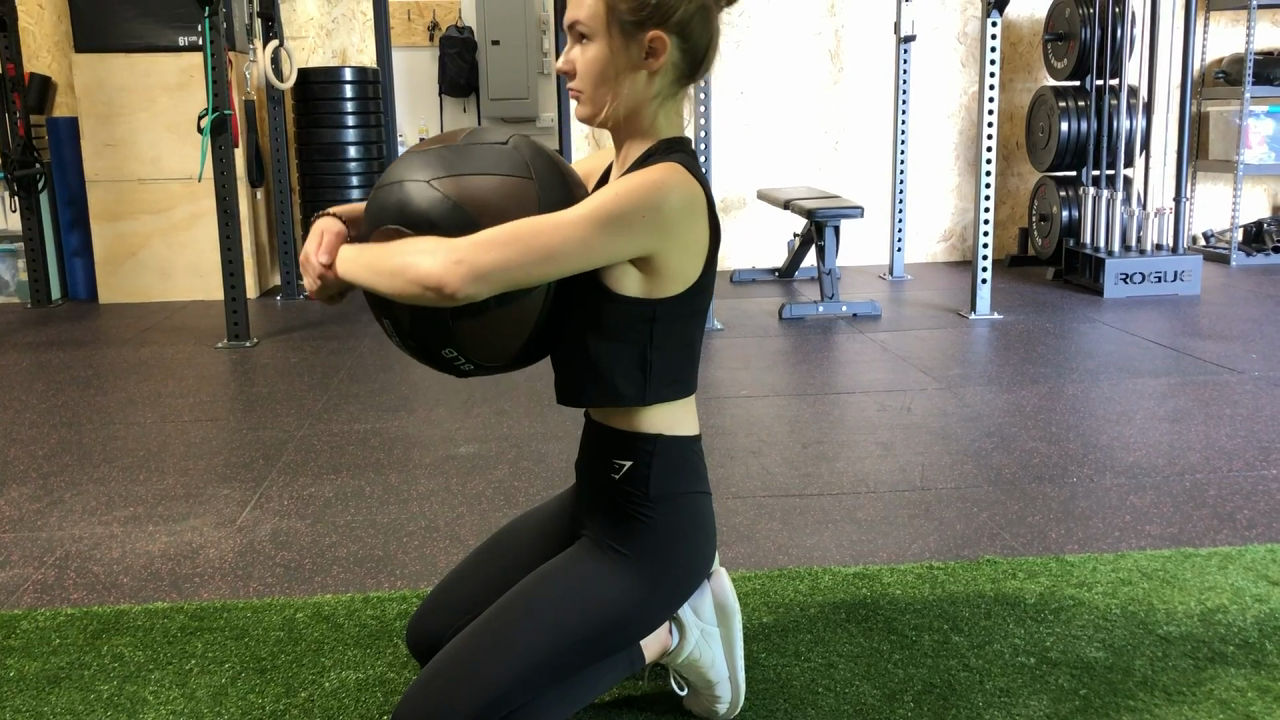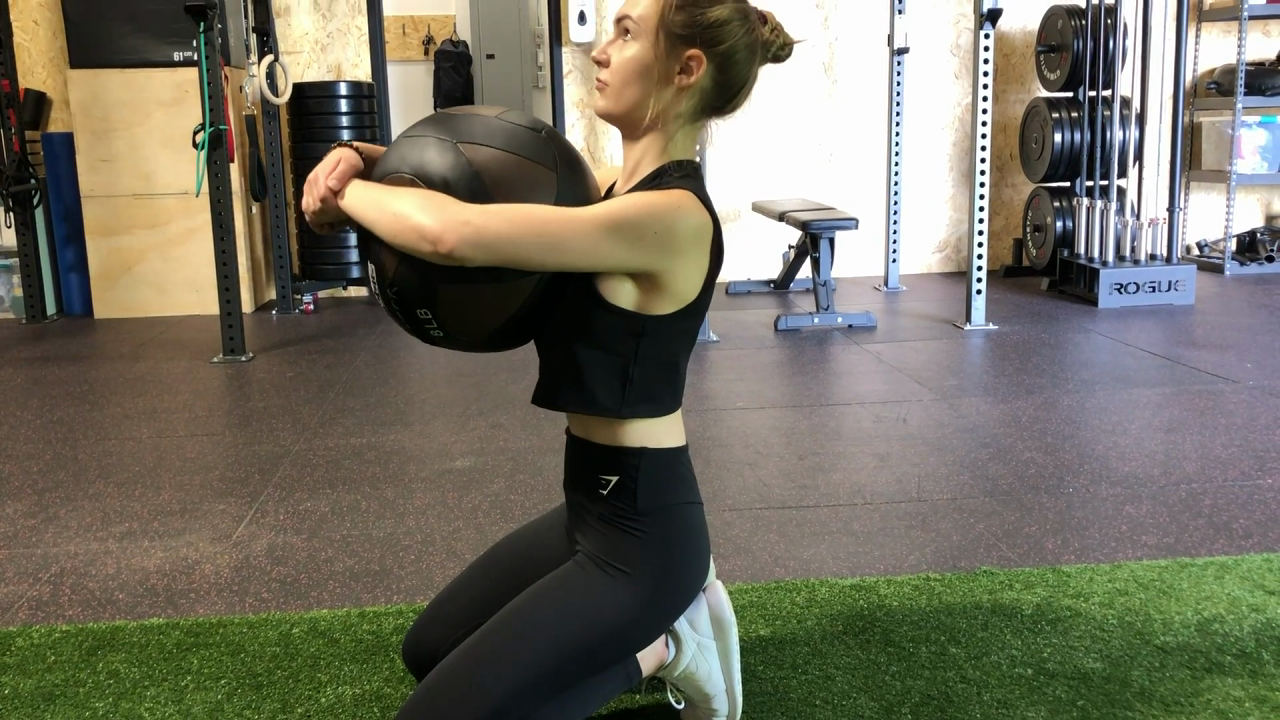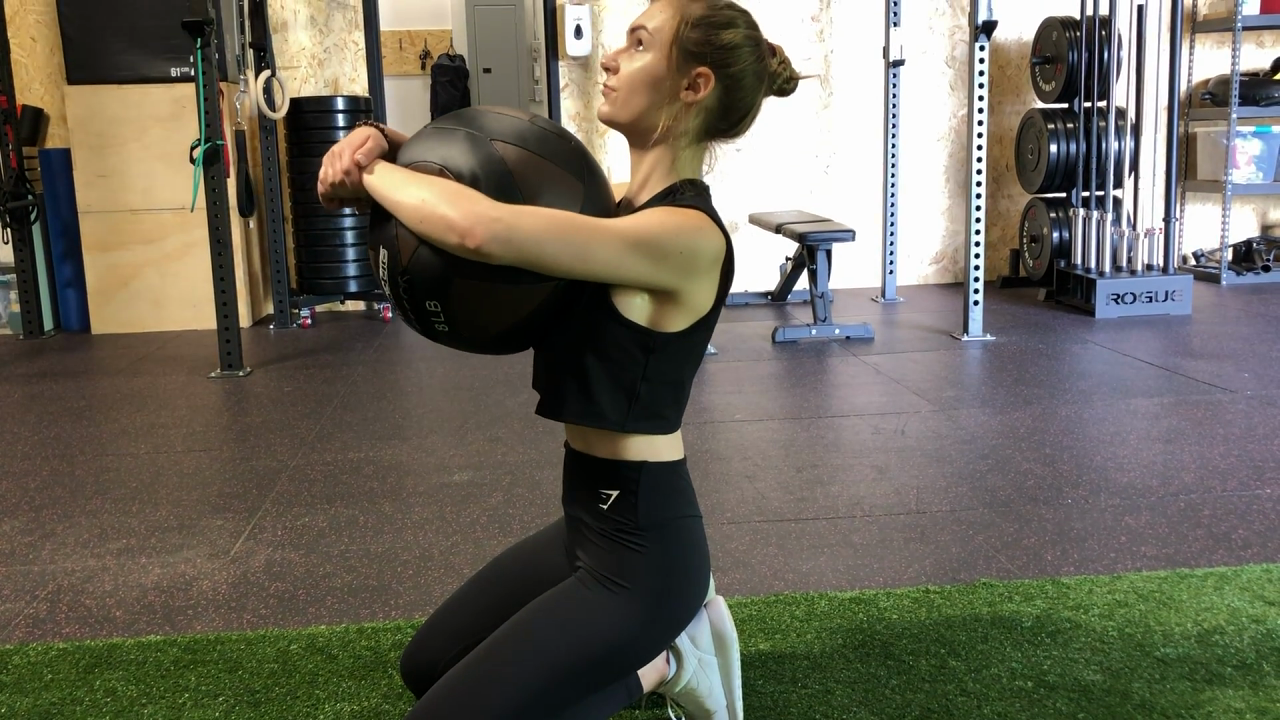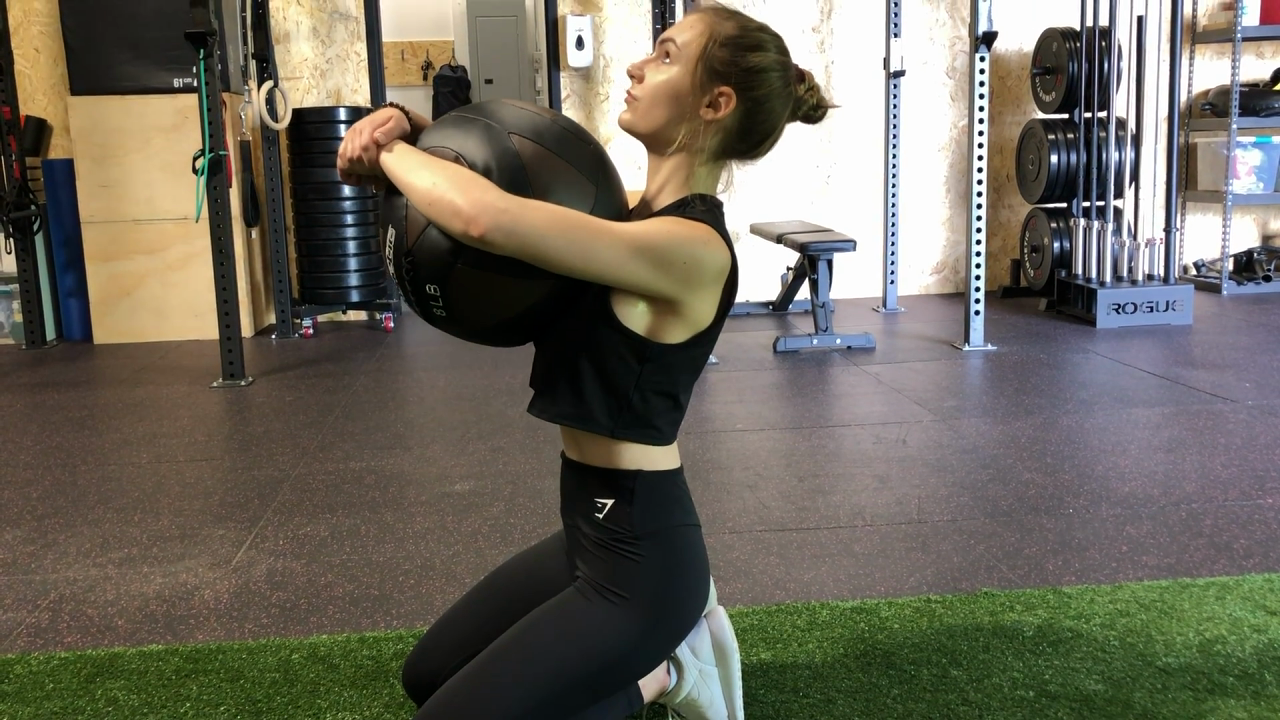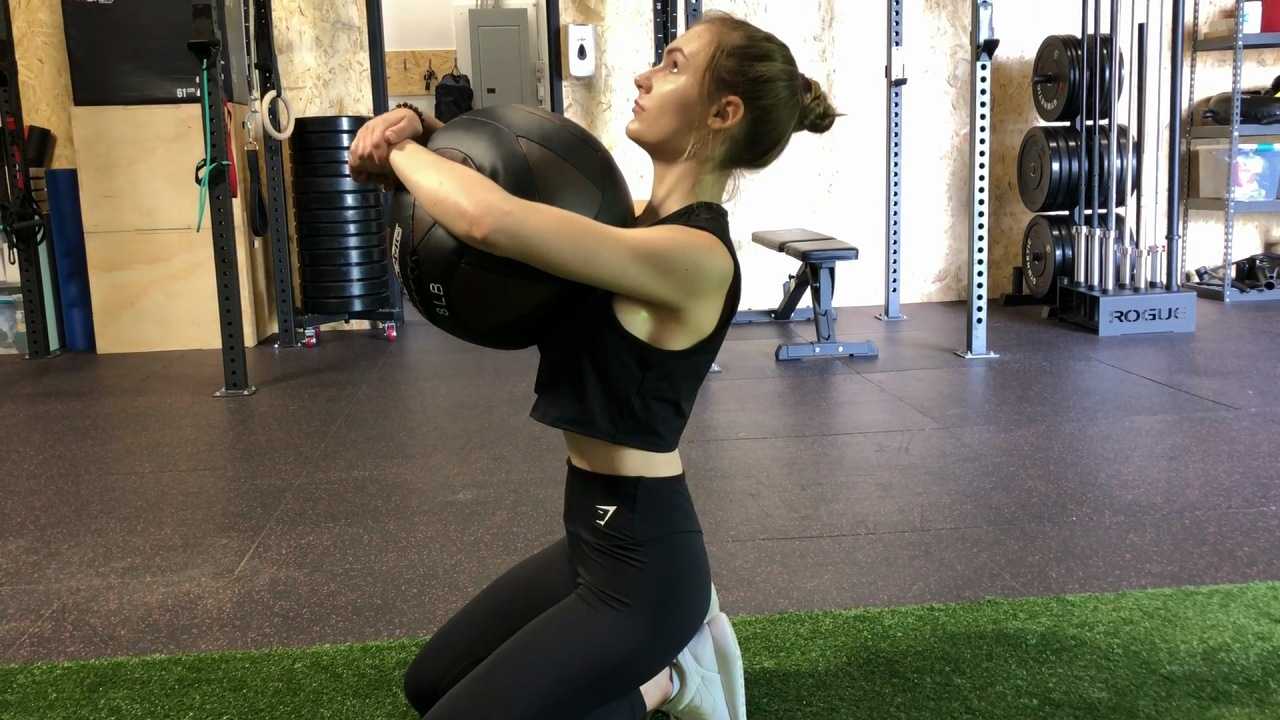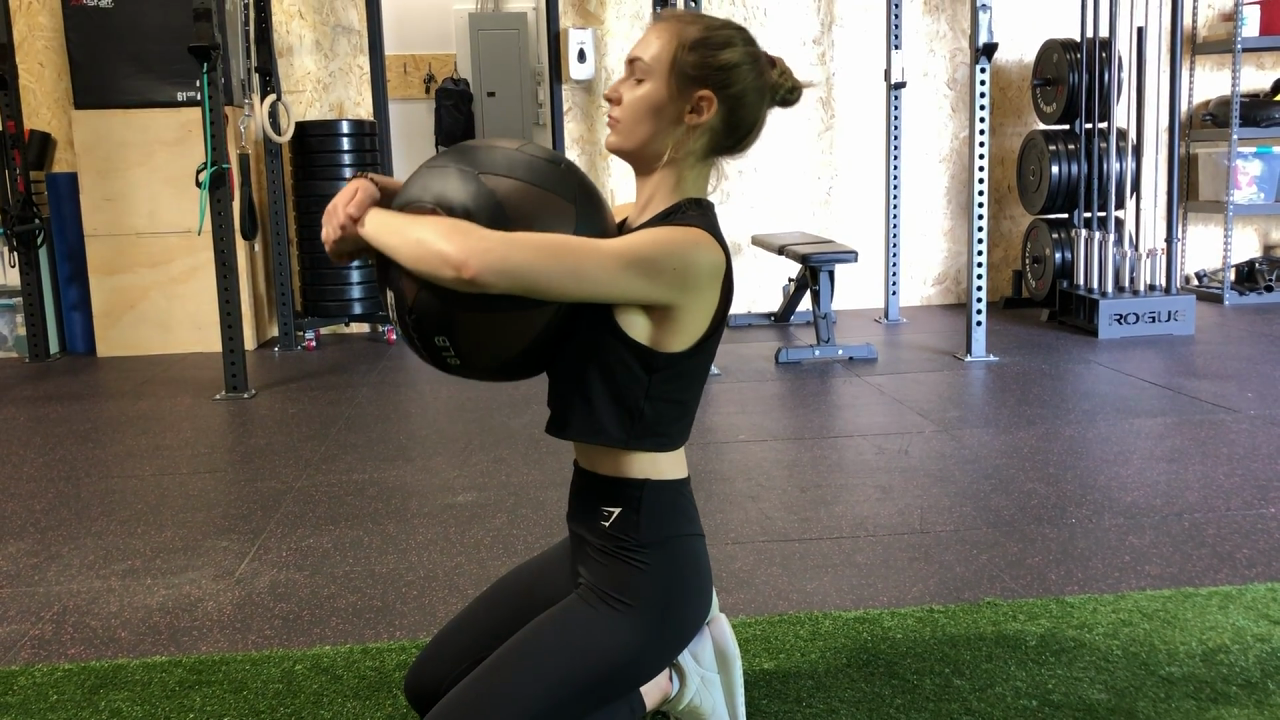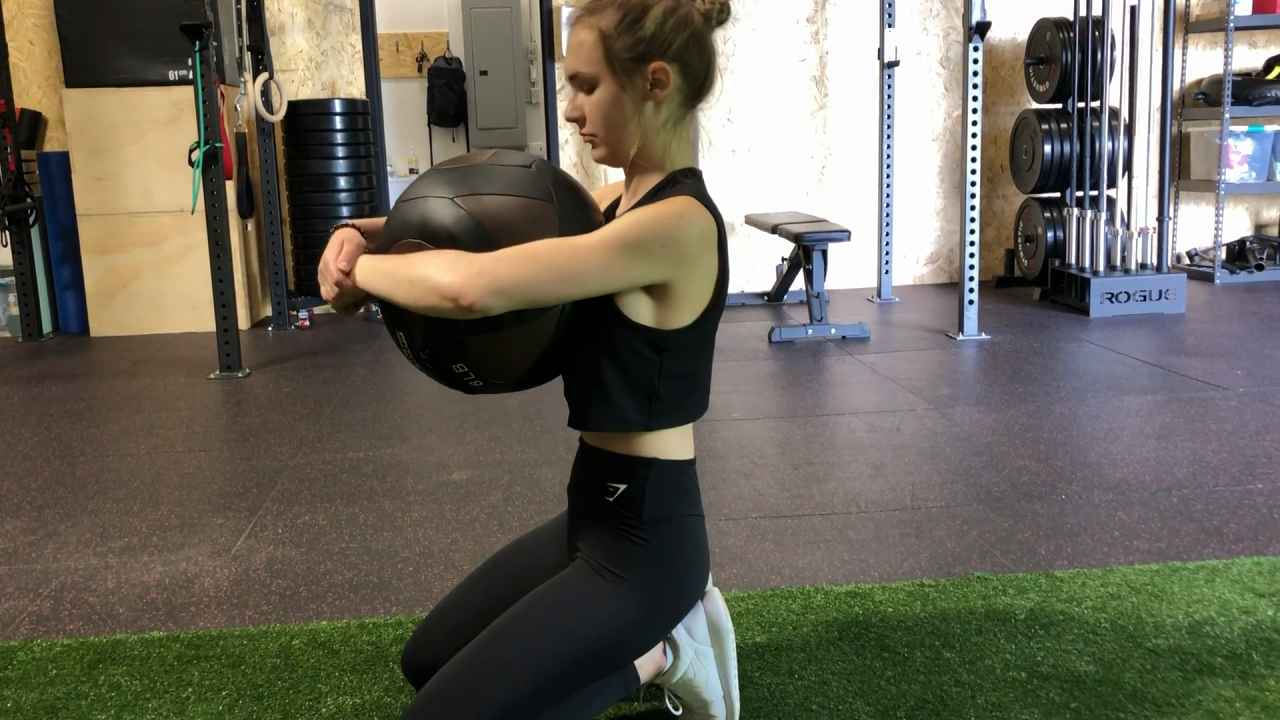
dt=0.7s
person 1, frame 1
left shoulder: (662, 192)
right shoulder: (614, 169)
left elbow: (452, 272)
left wrist: (341, 257)
right wrist: (343, 218)
left hip: (651, 514)
right hip: (606, 485)
right knee: (432, 637)
left ankle: (660, 635)
right ankle: (658, 610)
person 1, frame 2
left shoulder: (671, 215)
right shoulder: (624, 185)
left elbow: (454, 234)
left wrist: (347, 193)
right wrist: (359, 159)
left hip: (641, 528)
right hip: (599, 502)
right knee: (427, 651)
left ankle: (658, 647)
right ankle: (657, 624)
person 1, frame 3
left shoulder: (686, 234)
right shoulder: (630, 203)
left elbow: (479, 229)
left wrist: (371, 173)
right wrist: (382, 140)
left hip: (641, 544)
right hip: (594, 517)
left ankle: (661, 662)
right ankle: (658, 639)
person 1, frame 4
left shoulder: (691, 245)
right shoulder: (643, 211)
left elbow: (485, 218)
right elbow: (501, 173)
left wrist: (387, 152)
right wrist: (404, 123)
left hip: (638, 556)
right hip: (597, 527)
right ankle: (655, 655)
person 1, frame 5
left shoulder: (693, 254)
right shoulder: (650, 219)
left elbow: (490, 220)
right elbow: (514, 182)
left wrist: (397, 153)
right wrist: (416, 125)
left hip: (641, 562)
right hip: (602, 535)
right ankle: (659, 659)
person 1, frame 6
left shoulder: (686, 251)
right shoulder: (637, 223)
left elbow: (473, 260)
left wrist: (367, 222)
right wrist: (378, 191)
left hip: (644, 563)
right hip: (603, 536)
right ankle: (660, 658)
person 1, frame 7
left shoulder: (678, 223)
right shoulder: (629, 200)
left elbow: (471, 287)
left wrist: (363, 271)
right wrist: (365, 233)
left hip: (644, 537)
right hip: (598, 510)
right knee: (425, 660)
left ankle: (655, 654)
right ankle: (651, 635)
